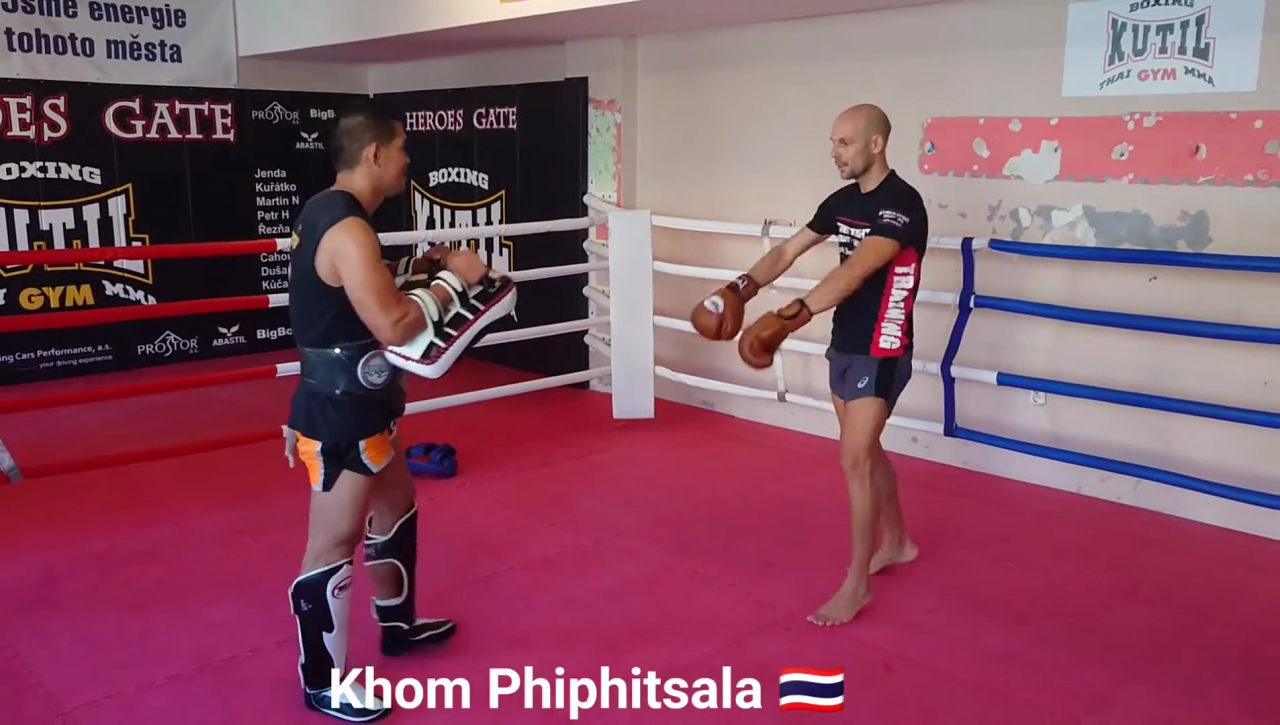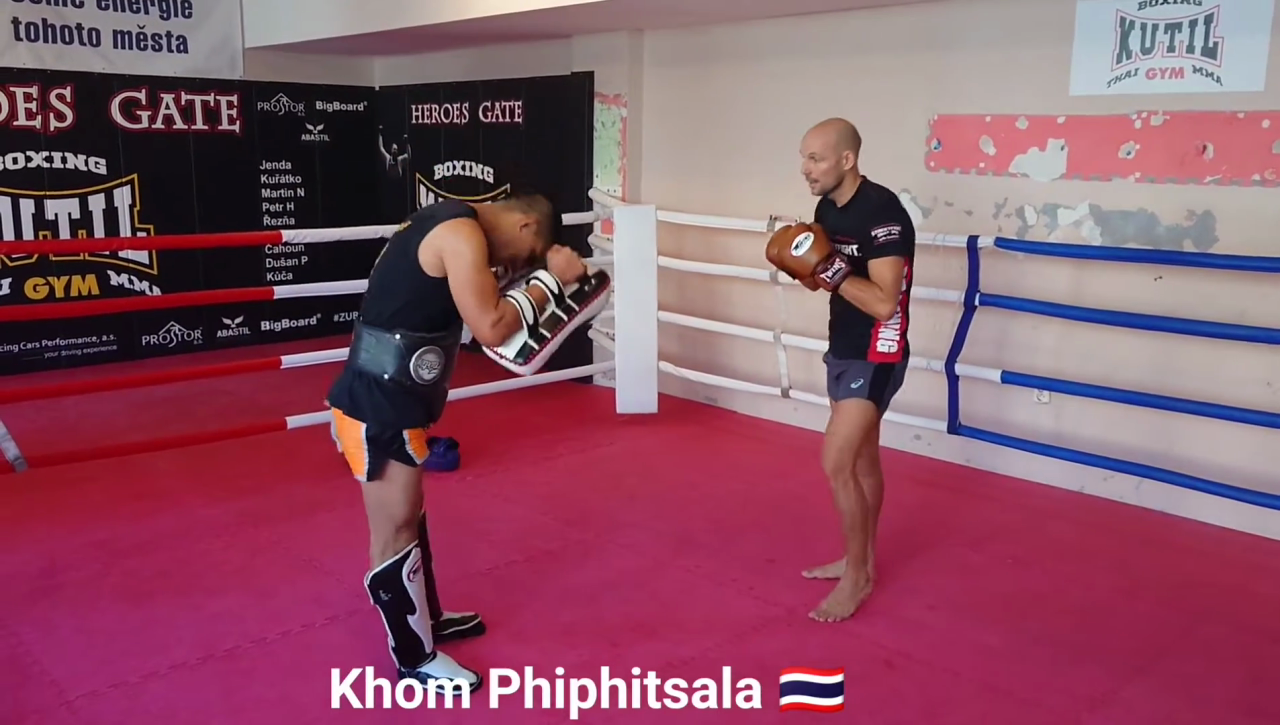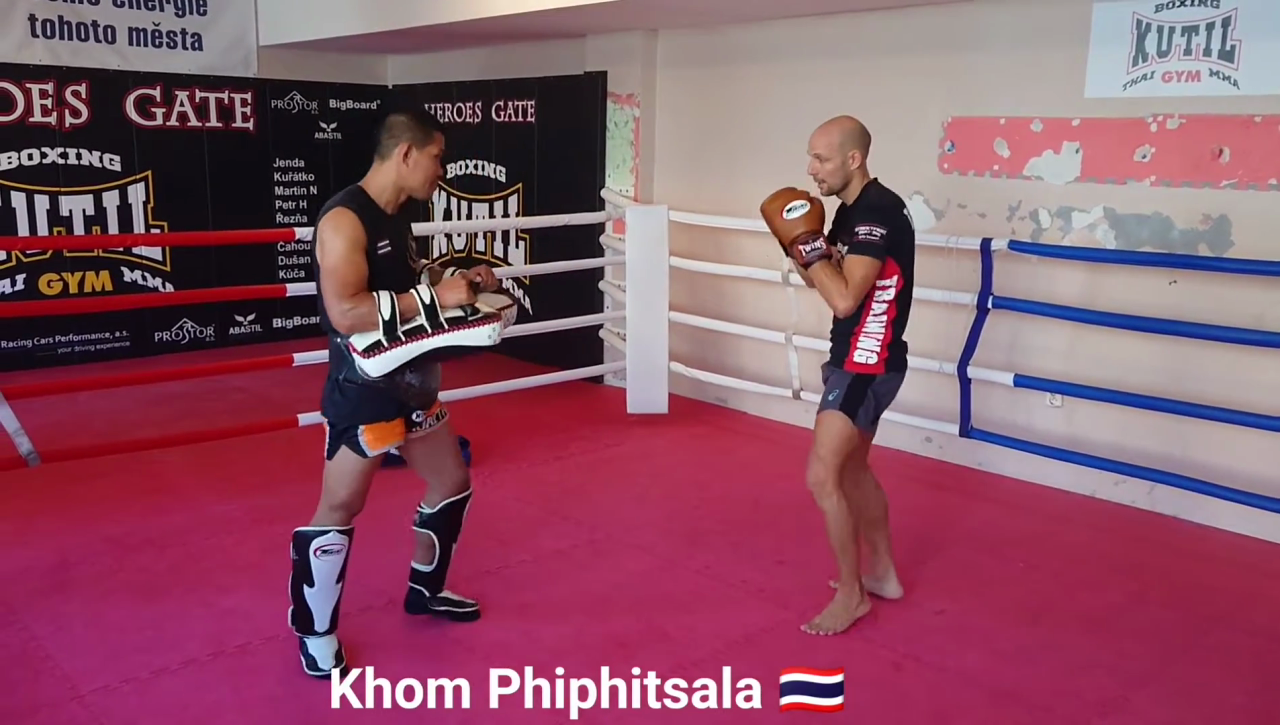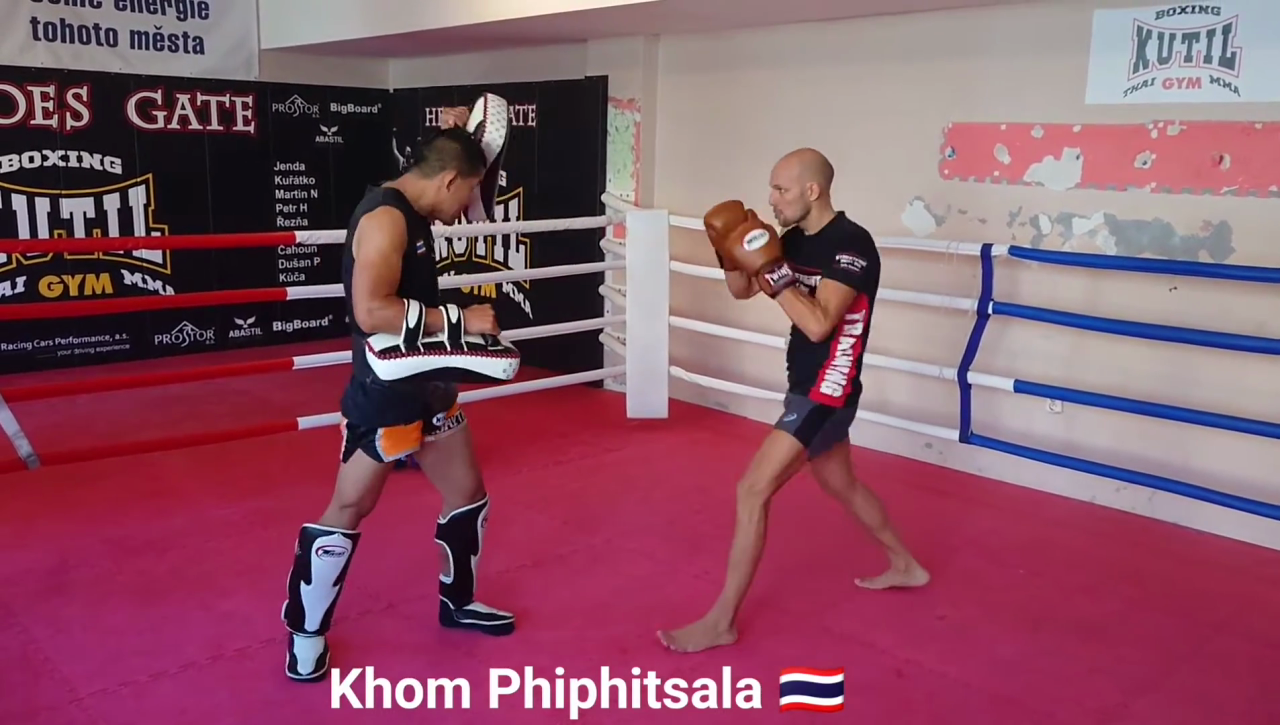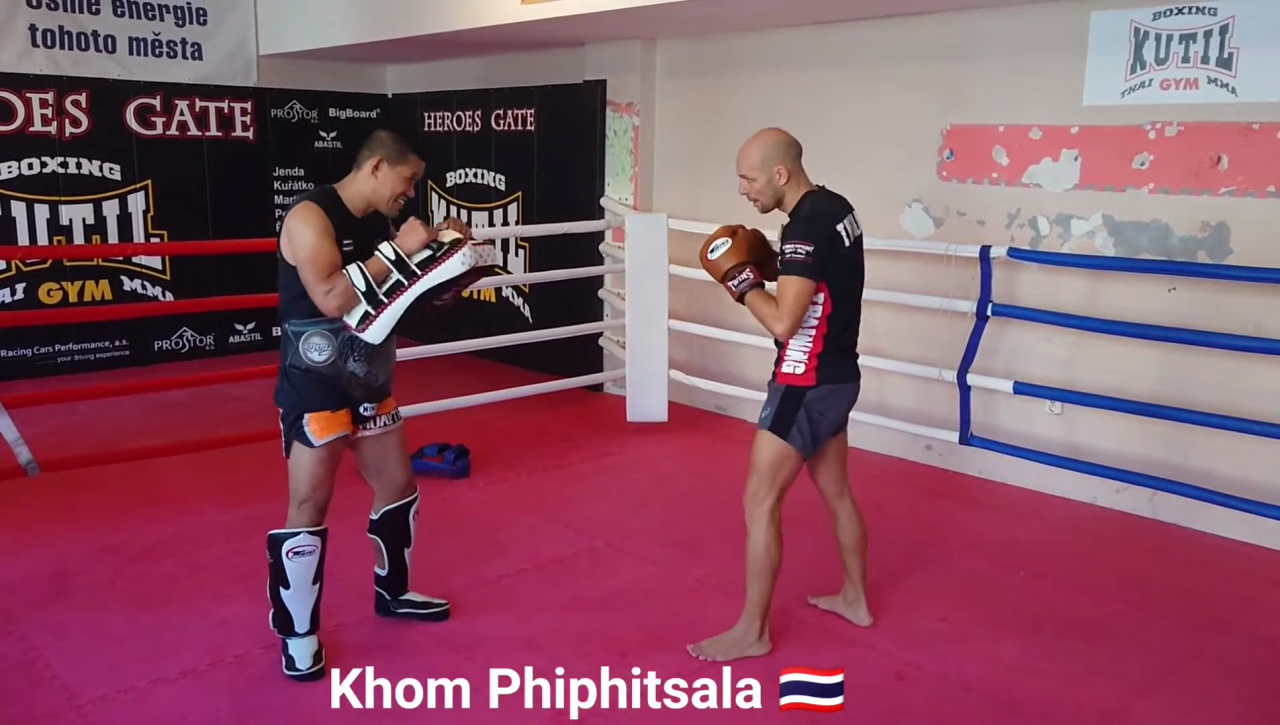
dt=1s
person 1, frame 1
left shoulder: (332, 213)
right shoulder: (346, 231)
right elbow: (393, 327)
left wrist: (430, 270)
right wrist: (454, 280)
left hip: (355, 405)
right hip: (340, 414)
left knee: (396, 508)
right knee: (334, 545)
left ankle: (399, 623)
person 1, frame 2
left shoulder: (447, 221)
right shoulder: (464, 233)
right elbow: (491, 326)
right wrist: (549, 278)
left hip: (384, 394)
right hip: (383, 403)
left knee: (409, 516)
right knee: (394, 532)
left ankle: (427, 619)
right ankle: (416, 660)
person 1, frame 3
left shoulder: (396, 214)
right shoulder: (344, 220)
right elbow: (346, 313)
left wrist: (454, 278)
right wrist: (434, 297)
left hip: (414, 385)
right hip: (363, 392)
left knee: (452, 484)
right knee: (339, 512)
left ankle: (426, 590)
right ankle: (314, 631)
person 1, frame 4
left shoulder: (414, 208)
right shoulder: (384, 219)
left elbow: (454, 176)
right elbow: (373, 312)
left wrist: (455, 138)
right wrist: (460, 320)
left hip: (431, 389)
right hip: (385, 395)
left knee: (469, 495)
right knee: (346, 515)
left ankle: (457, 602)
right ankle: (307, 632)
person 1, frame 5
left shoulder: (375, 226)
right shoulder: (311, 216)
right elbow: (332, 297)
left wrist: (442, 249)
right wrist: (398, 251)
left hip: (371, 387)
right hip: (314, 390)
left knee: (397, 490)
right knee: (308, 511)
left ankle: (392, 592)
right ankle: (298, 632)
person 2, frame 1
left shoulder: (902, 203)
right shoulder: (843, 200)
left elbow: (853, 274)
right elbow: (787, 252)
left wrist: (788, 315)
right wrist: (738, 289)
left hip: (880, 355)
right hip: (845, 347)
left knee: (854, 462)
right knee: (866, 452)
left ankle: (856, 587)
right ankle: (897, 542)
person 2, frame 2
left shoulder: (882, 212)
right shoulder: (826, 209)
left elbow: (883, 303)
left wrist: (829, 269)
right wrist: (799, 265)
left hip: (876, 358)
right hip: (843, 352)
left knee: (834, 462)
right knee: (861, 459)
left ankle: (855, 576)
right ankle: (861, 559)
person 2, frame 3
left shoulder: (878, 213)
right shoulder: (850, 209)
left elbow: (841, 297)
right elbow: (823, 279)
left wrist: (807, 242)
right wrist: (803, 243)
left hip: (866, 366)
right hip: (854, 361)
left knee: (820, 477)
right knee: (850, 467)
left ankle: (852, 593)
right ankle: (882, 573)
person 2, frame 4
left shoulder: (853, 247)
right shoulder: (798, 237)
left elbow: (818, 325)
right elbow: (741, 289)
left wrist: (773, 269)
right wrist: (731, 254)
left hip: (825, 394)
right hip: (822, 389)
left knee: (751, 494)
right knee: (842, 484)
left ankle: (721, 622)
right ankle: (904, 566)
person 2, frame 5
left shoulder: (807, 228)
right shoulder: (836, 208)
left elbow: (782, 322)
left wrist: (740, 279)
right wrist: (764, 265)
left hip: (806, 385)
right hip: (839, 377)
left knee: (760, 504)
right knee: (837, 492)
left ankle: (751, 632)
right ankle: (855, 598)
